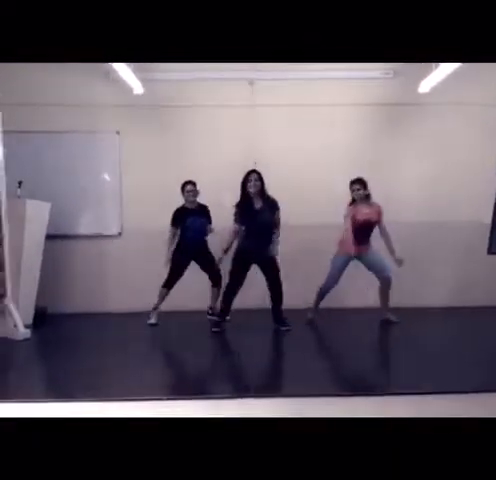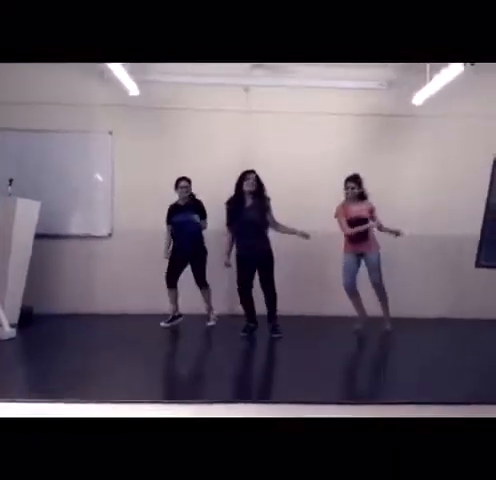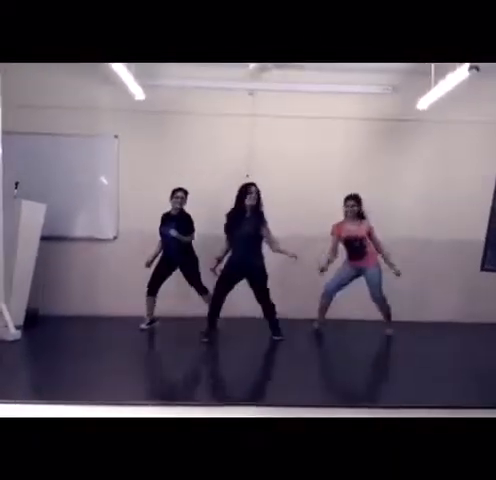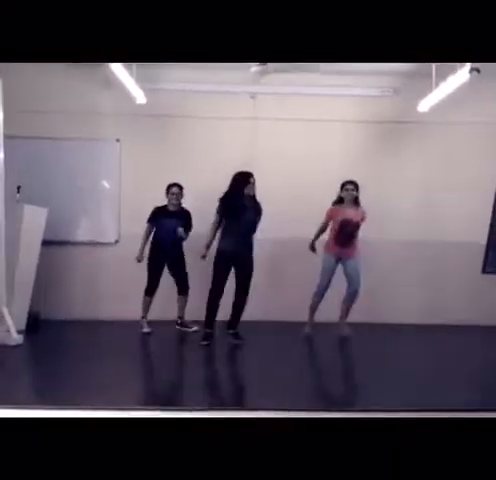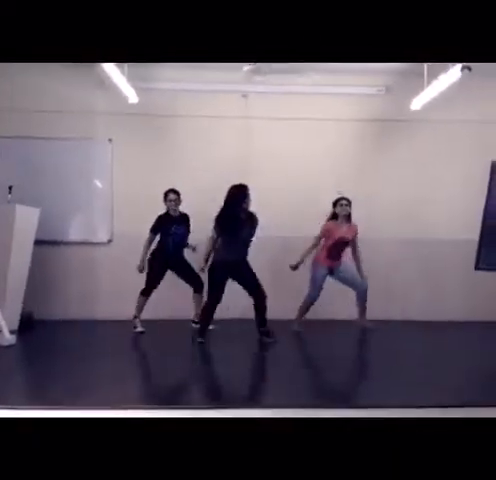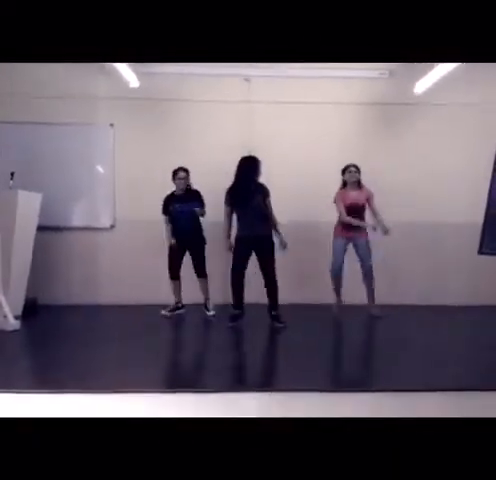
dt=0.3s
person 1, frame 1
left shoulder: (271, 204)
right shoulder: (242, 206)
left elbow: (276, 227)
right elbow: (236, 231)
left wrist: (275, 244)
right wrist: (224, 252)
left hip: (264, 251)
right hip: (244, 251)
left knee: (275, 284)
right knee: (233, 285)
left ankle: (279, 319)
right ankle: (220, 319)
person 1, frame 2
left shoulder: (262, 203)
right shoulder: (233, 204)
left elbow: (274, 225)
right elbow: (231, 231)
left wrist: (297, 232)
right wrist: (228, 254)
left hip: (262, 252)
right hip: (243, 252)
left knee: (268, 287)
right knee: (244, 287)
left ankle: (273, 324)
right ankle: (251, 322)
person 1, frame 3
left shoulder: (258, 217)
right shoulder: (233, 216)
left elbow: (269, 240)
right elbow: (229, 242)
left wrist: (286, 252)
right wrist: (218, 260)
left hip: (254, 265)
right hip: (234, 263)
left knee: (263, 298)
right knee: (218, 294)
left ankle: (274, 327)
right ankle: (211, 328)
person 1, frame 4
left shoulder: (255, 207)
right shoulder: (227, 203)
left elbow: (251, 230)
right elbow: (216, 225)
right wrist: (207, 247)
left hip: (245, 254)
right hip: (225, 252)
left knee: (242, 292)
right knee: (216, 290)
left ankle: (232, 328)
right ankle: (208, 330)
person 1, frame 5
left shoulder: (251, 219)
right shoulder: (223, 217)
right elbow: (214, 239)
right wrist: (205, 261)
left hip: (240, 263)
right hip: (220, 264)
left knee: (259, 295)
right knee: (213, 299)
left ankle: (263, 329)
right ankle: (202, 329)
person 1, frame 6
left shoulder: (261, 190)
right shoulder: (234, 191)
left elbow: (269, 214)
right elbow: (228, 216)
left wrist: (280, 235)
right wrist: (228, 239)
left hip: (263, 237)
right hip: (243, 238)
left knee: (269, 274)
right knee: (237, 273)
left ankle: (274, 312)
right ankle: (237, 310)
person 2, frame 1
left shoulder: (377, 208)
right shoulder: (351, 209)
left elbow: (384, 232)
right elbow: (347, 229)
left wrist: (394, 254)
right wrist: (349, 246)
left hip: (365, 249)
right hip: (347, 248)
left knee: (386, 277)
right knee: (330, 282)
left ankle: (386, 311)
right ankle: (314, 308)
person 2, frame 2
left shoulder: (368, 206)
right shoulder: (341, 209)
left elbow: (378, 225)
right elbow: (347, 232)
left wrist: (391, 230)
right wrist: (368, 225)
left hip: (370, 248)
right hip: (351, 250)
left knee: (377, 282)
right knee: (348, 284)
left ankle: (387, 319)
right ankle: (361, 315)
person 2, frame 3
left shoulder: (366, 225)
right shoulder: (337, 227)
left elbow: (378, 246)
right elbow: (333, 251)
left wrist: (391, 265)
right wrist: (326, 263)
left hip: (370, 265)
right hip: (350, 265)
left knee: (378, 297)
right knee: (328, 290)
left ankle: (388, 324)
right ankle: (319, 322)
person 2, frame 4
left shoulder: (361, 212)
right shoulder: (335, 209)
right elbow: (323, 227)
right wrist: (313, 242)
left hip: (350, 254)
right hip: (332, 252)
left knee: (354, 288)
right knee: (323, 286)
left ankle: (342, 322)
right ankle: (310, 322)
person 2, frame 5
left shoulder: (353, 228)
right shoulder: (329, 226)
left elbow: (355, 251)
right elbow: (315, 244)
left wrist: (361, 272)
right wrist: (299, 261)
left hip: (338, 265)
right hip: (321, 263)
left knee: (362, 288)
right knee: (313, 295)
left ankle: (362, 320)
right ankle: (297, 321)
person 2, frame 6
left shoulder: (366, 192)
right shoulder: (340, 194)
left elbow: (375, 212)
right elbow: (344, 217)
left wrist: (382, 225)
right wrist: (364, 224)
left hip: (360, 234)
right hip: (341, 234)
left knee: (367, 268)
right knee: (336, 268)
left ankle: (371, 304)
right ankle: (338, 299)
person 3, frame 1
left shoulder: (204, 209)
right shoulder: (180, 212)
right elbow: (173, 234)
left wrist: (209, 230)
right wrist: (169, 253)
left hip: (201, 250)
right hip: (183, 251)
left knee: (217, 277)
right knee: (171, 280)
left ankle: (212, 310)
right ankle: (154, 311)
person 3, frame 2
left shoulder: (197, 204)
right shoulder: (172, 208)
left elbow: (204, 226)
right elbow: (169, 231)
left wrist: (198, 222)
right wrist: (167, 249)
left hip: (196, 248)
right hip: (179, 248)
left knee: (200, 279)
right knee: (170, 278)
left ankle: (210, 312)
right ankle: (175, 314)
person 3, frame 3
left shoulder: (185, 217)
right shoulder: (165, 217)
left elbow: (190, 239)
right elbow: (163, 240)
left wrist: (177, 236)
right wrist: (153, 257)
left hip: (186, 258)
right hip: (168, 257)
left knee: (198, 286)
right knee: (152, 286)
right ankle: (150, 318)
person 3, frame 4
left shoulder: (185, 214)
right shoulder: (158, 211)
left elbow: (186, 236)
right elbow: (148, 231)
left wrist: (183, 234)
right wrist: (141, 251)
left hip: (175, 254)
right hip: (157, 254)
left knee: (183, 285)
right knee: (151, 286)
left ankle: (180, 320)
right ankle: (143, 319)
person 3, frame 5
left shoulder: (185, 218)
right shoulder: (162, 219)
right elbow: (150, 239)
left wrist: (188, 245)
right wrist: (142, 260)
left hip: (177, 259)
right hip: (160, 259)
left knee: (198, 283)
right knee: (149, 287)
left ankle: (197, 319)
right ankle: (136, 319)
person 3, frame 6
left shoulder: (194, 194)
right shoulder: (169, 199)
left elbow: (203, 213)
right elbow: (167, 221)
left wrist: (199, 211)
right wrist: (170, 237)
left hip: (195, 237)
right hip: (178, 239)
left knee: (200, 268)
right knee: (173, 269)
left ankle: (207, 302)
right ankle: (178, 304)
